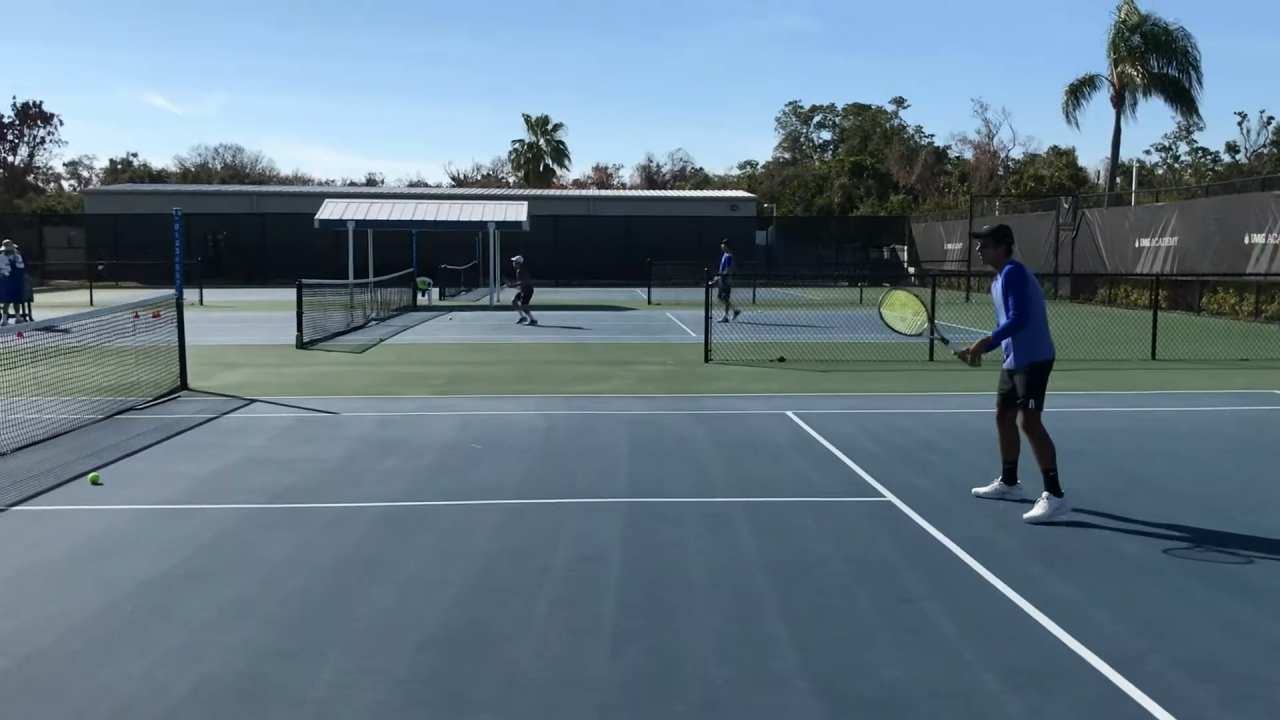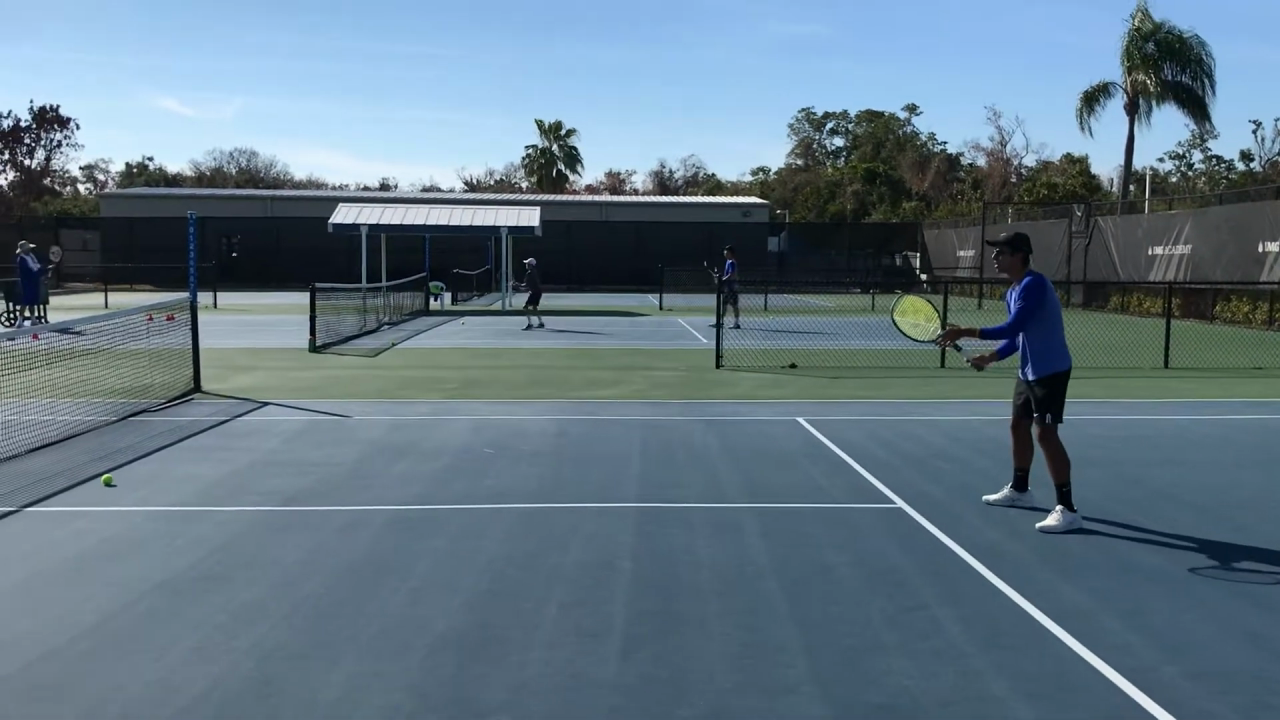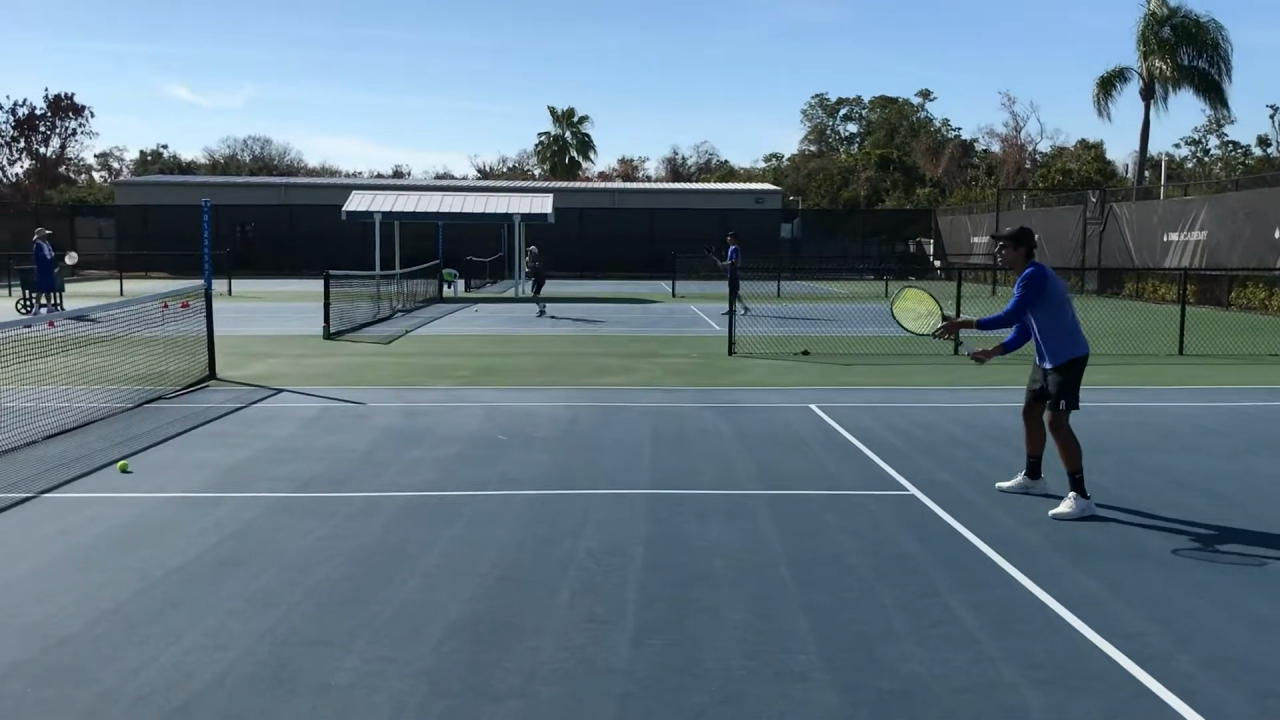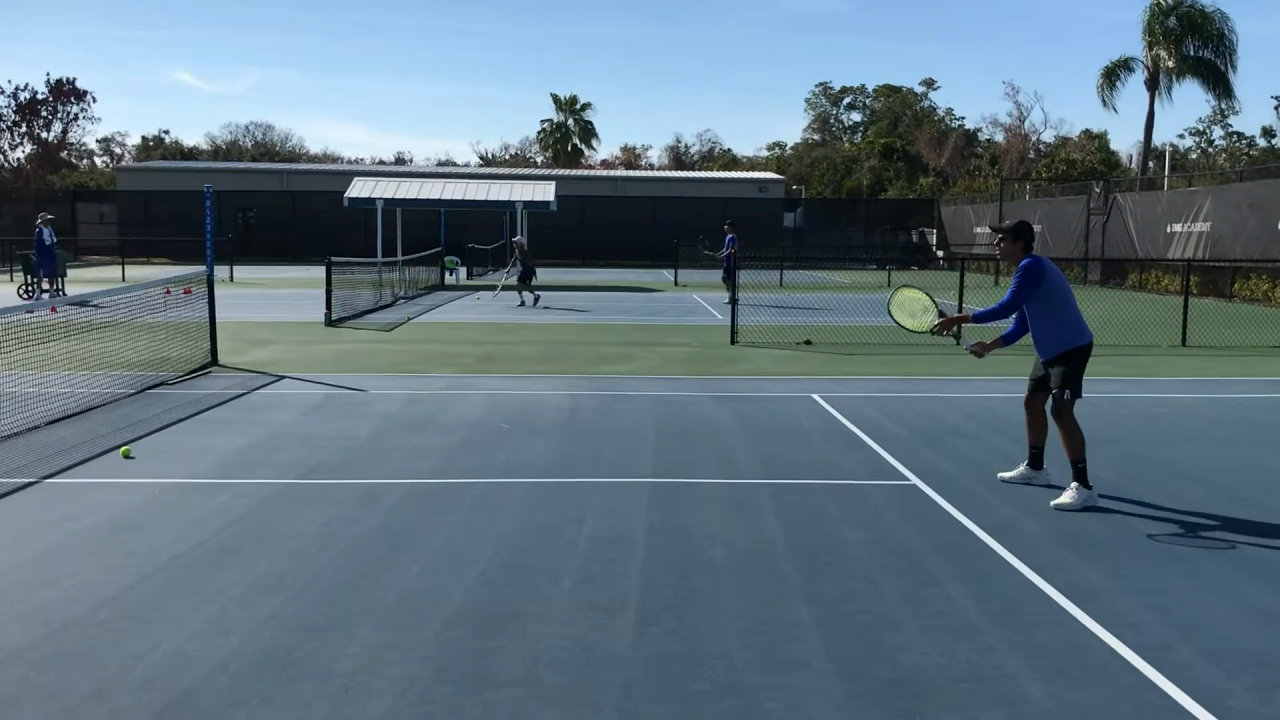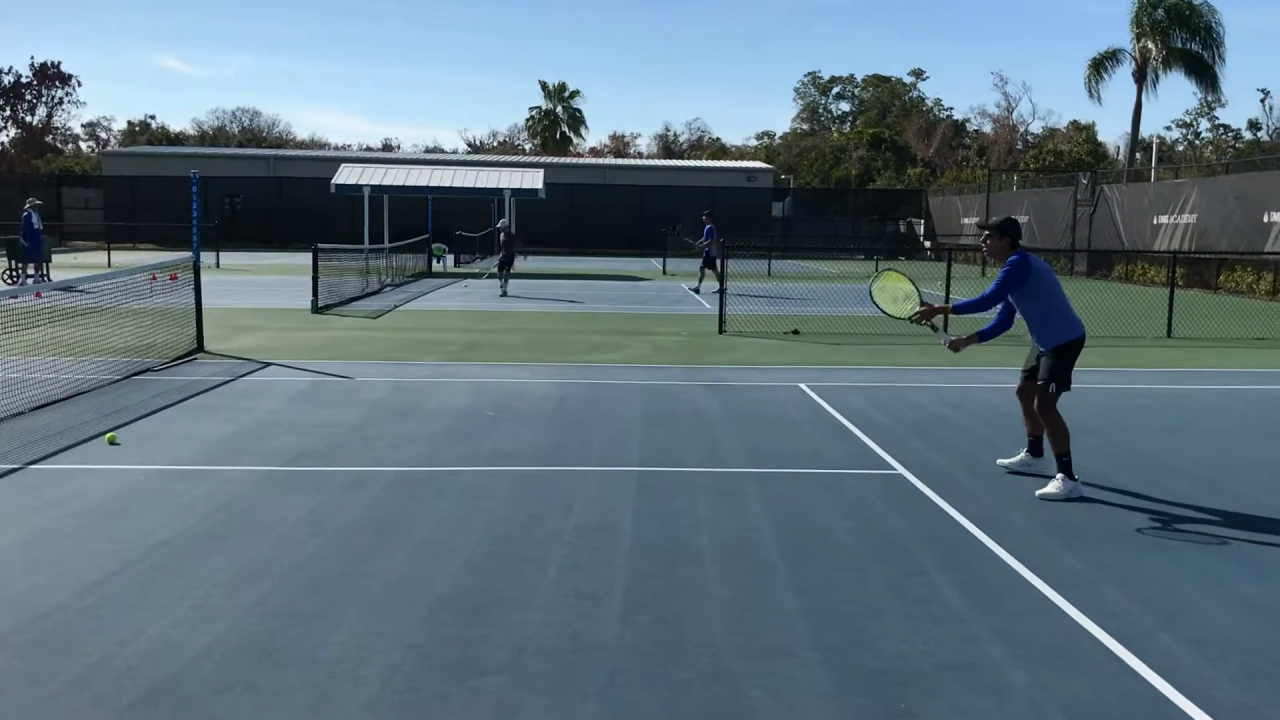
dt=0.4s
person 1, frame 1
left shoulder: (1013, 273)
right shoulder: (1001, 279)
left elbow: (1019, 319)
left wrist: (984, 341)
right wrist: (979, 348)
left hip: (1033, 360)
right hip: (1014, 360)
left knee: (1029, 421)
right knee: (1004, 417)
left ankle: (1054, 495)
right ankle: (1009, 482)
person 1, frame 2
left shoulder: (1034, 284)
right shoulder: (1013, 291)
left elbow: (1012, 328)
left wrist: (965, 332)
right wrist: (990, 357)
left hip: (1050, 371)
right hip: (1029, 370)
left knee: (1046, 434)
right knee: (1019, 426)
left ankle: (1067, 509)
right ankle: (1019, 489)
person 1, frame 3
left shoulder: (1035, 275)
right shoulder: (1024, 280)
left elbow: (1009, 318)
right elbow: (1022, 331)
left wrist: (963, 324)
right wrist: (993, 352)
left hip: (1067, 358)
right hip: (1046, 358)
left knee: (1057, 421)
right knee: (1030, 412)
left ankle: (1080, 496)
right ankle: (1032, 477)
person 1, frame 4
left shoulder: (1032, 266)
right shoulder: (1026, 269)
left elbow: (1005, 309)
right elbow: (1021, 323)
left wrist: (959, 319)
right wrist: (991, 345)
left hip: (1071, 347)
right hip: (1050, 348)
left knee: (1061, 411)
right knee: (1033, 402)
left ankle: (1083, 487)
right ankle: (1035, 467)
person 1, frame 5
left shoulder: (1019, 263)
right shoulder: (1014, 267)
left elbow: (987, 300)
right elbow: (1003, 321)
left wrist: (941, 310)
right wrist: (968, 340)
left hip: (1063, 341)
right hip: (1046, 341)
left knee: (1044, 405)
right knee: (1025, 392)
left ankle: (1068, 478)
right ankle: (1034, 455)
